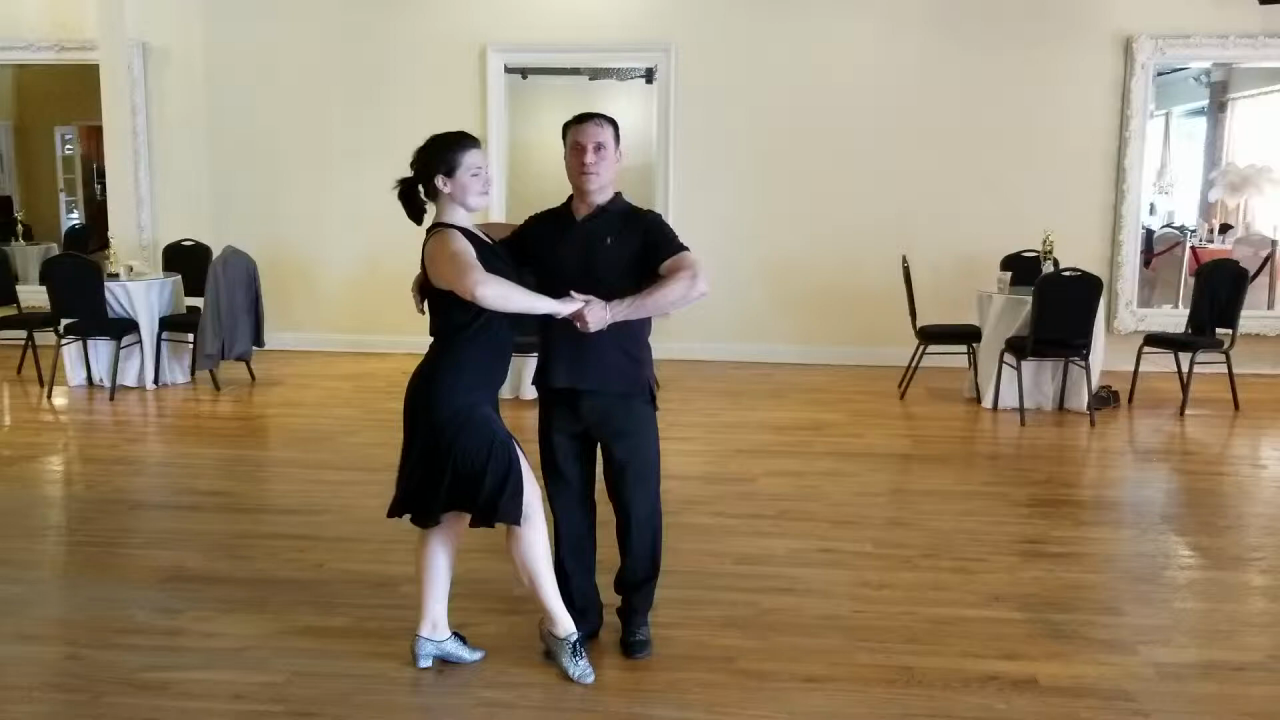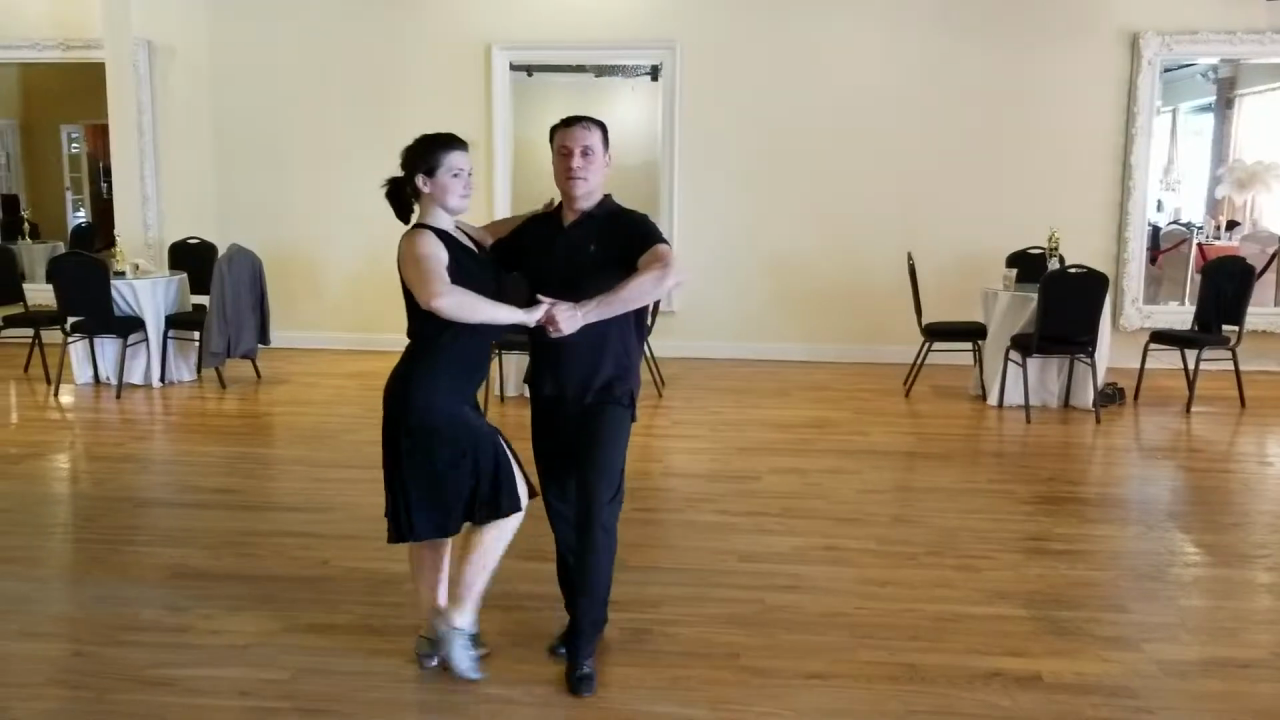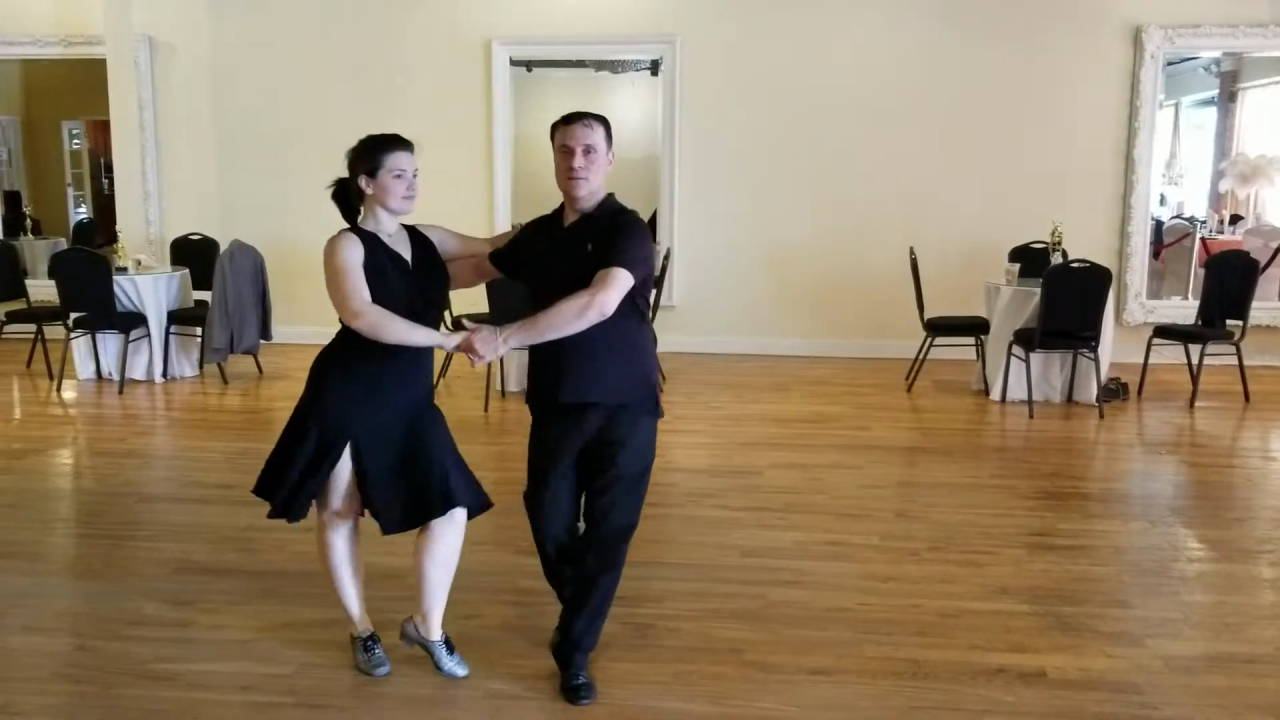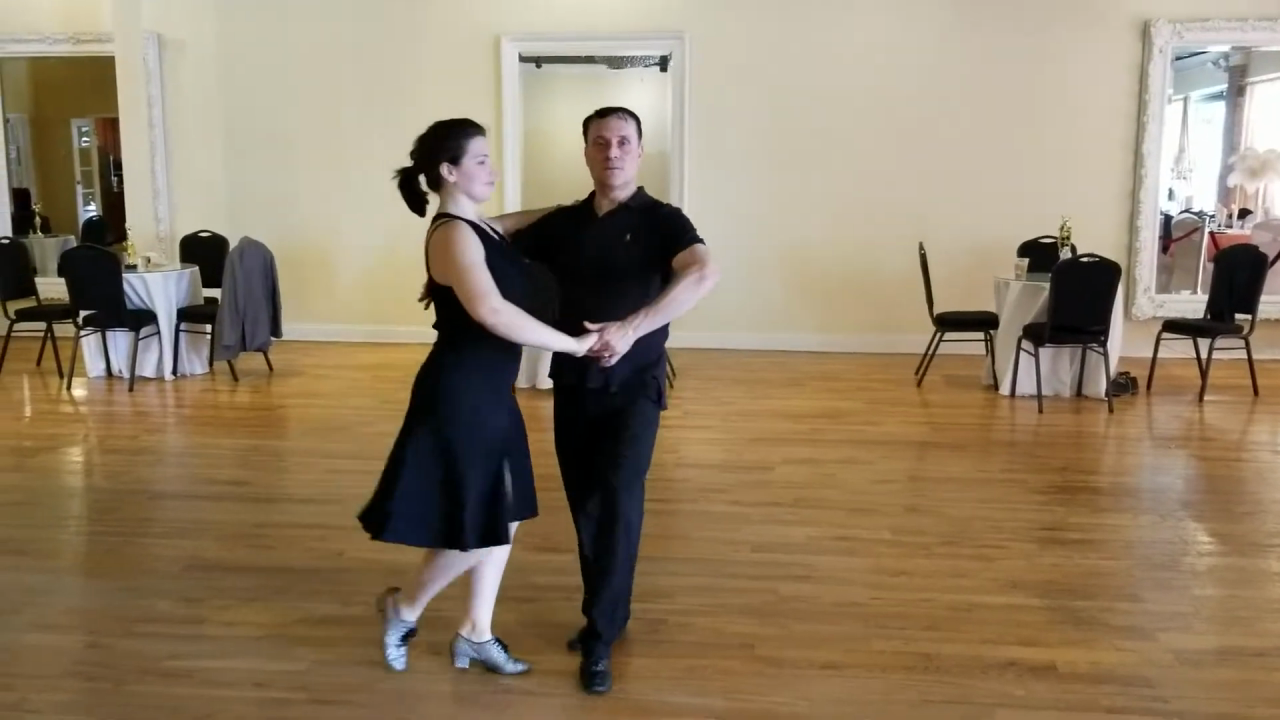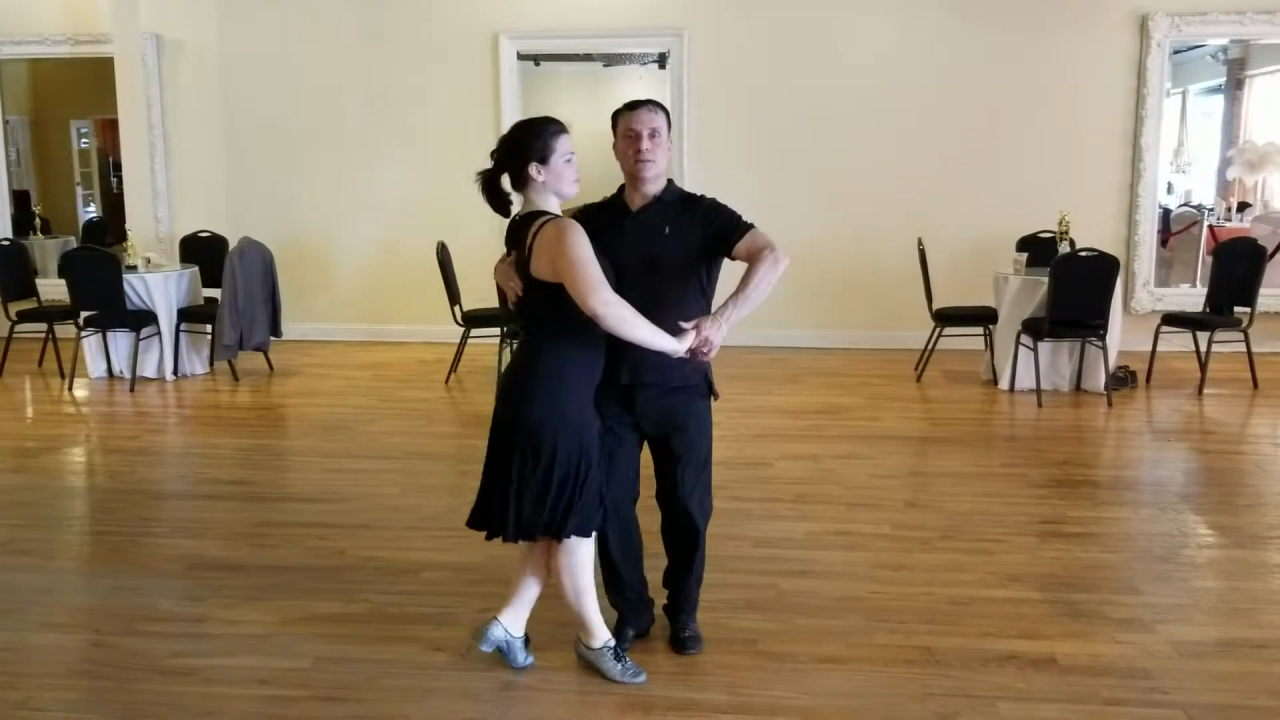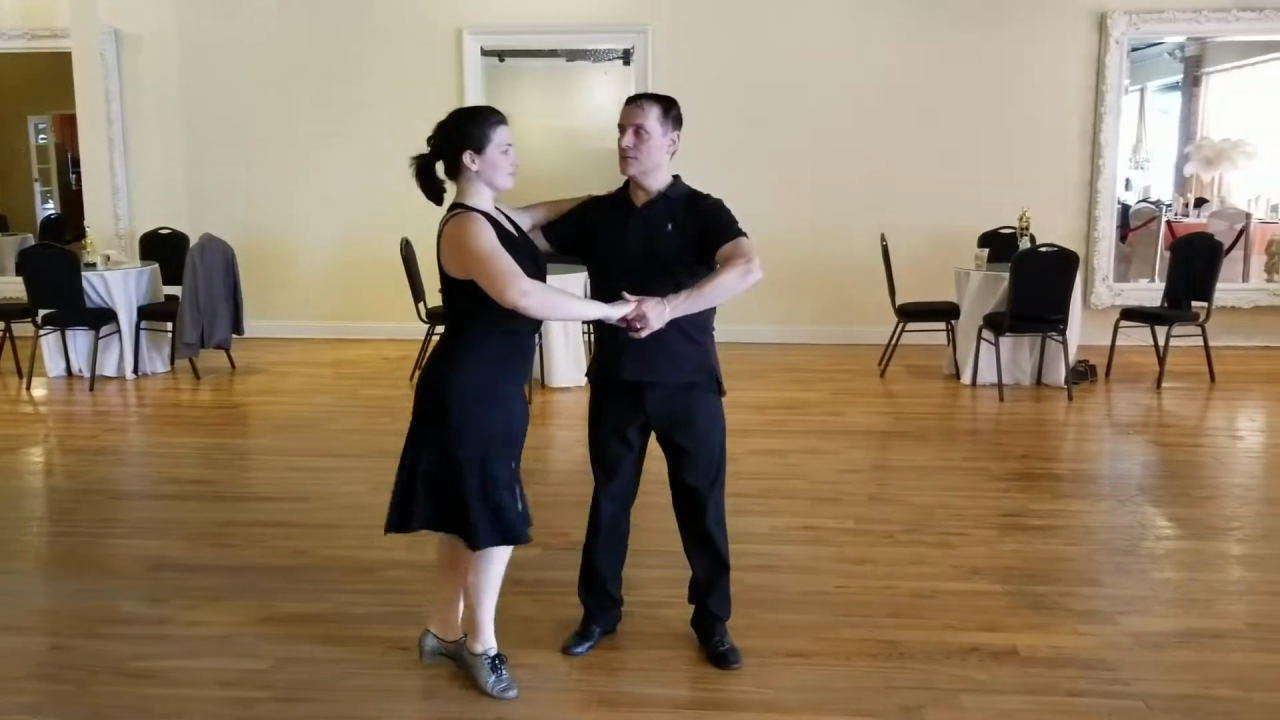
dt=0.7s
person 1, frame 1
left shoulder: (642, 226)
right shoulder: (541, 229)
left elbow: (693, 282)
left wrist: (612, 311)
left hip: (624, 392)
right hip: (559, 391)
left knee: (638, 508)
right knee: (567, 510)
left ankle: (635, 612)
right ankle: (578, 615)
person 1, frame 2
left shoulder: (629, 227)
right shoulder: (533, 231)
left elbow: (666, 274)
left wrist: (583, 312)
left hip: (606, 393)
right hip: (548, 393)
left knee: (595, 512)
right knee: (562, 513)
left ankle: (584, 644)
right ankle: (581, 619)
person 1, frame 3
left shoulder: (626, 228)
right shoulder: (538, 234)
left elbow: (599, 303)
right elbow: (475, 267)
left wrist: (503, 338)
left hip: (626, 405)
right hip: (557, 405)
left knee: (609, 529)
right knee: (548, 521)
left ankle: (575, 648)
right ankle: (579, 608)
person 1, frame 4
left shoulder: (662, 221)
right shoulder: (563, 222)
left elbow: (702, 275)
left wrist: (630, 328)
left hip: (632, 386)
right hip: (573, 385)
left knee: (618, 501)
right knee: (586, 505)
left ankle: (599, 636)
right ankle: (606, 612)
person 1, frame 5
left shoulder: (701, 215)
right shoulder: (591, 221)
left elbow: (771, 257)
right elbow: (516, 263)
left wrist: (723, 319)
right wrist: (512, 277)
left hip: (682, 387)
right hip: (611, 388)
left knee: (687, 504)
right knee: (610, 503)
left ankle: (683, 610)
right ankle: (631, 612)
person 1, frame 6
left shoulder: (702, 211)
right shoulder: (595, 214)
left elbow: (747, 268)
left wrist: (669, 307)
left hip: (689, 383)
right hip: (616, 383)
left knee: (701, 502)
right knee: (609, 497)
left ankle: (712, 619)
right ankle: (599, 610)
person 2, frame 1
left shoulder: (467, 236)
right shoulder: (445, 242)
right elbow: (480, 288)
right wrist: (557, 306)
left hip: (460, 395)
right hip: (452, 398)
left knee: (450, 511)
right knee: (525, 500)
left ankle: (432, 633)
right ankle: (561, 628)
person 2, frame 2
left shoulder: (461, 237)
right shoulder: (421, 243)
right elbow: (440, 298)
right wrist: (524, 316)
left hip: (449, 396)
right hip: (428, 398)
left knee: (440, 516)
right knee: (506, 500)
left ankle: (443, 629)
right ankle: (454, 620)
person 2, frame 3
left shoulder: (425, 239)
right shoulder: (347, 246)
left elbow: (490, 248)
right elbow: (360, 314)
right wrist: (446, 337)
left hip: (410, 400)
right hip: (344, 398)
left knee: (450, 507)
right knee: (339, 514)
left ankle: (428, 627)
right ankle: (361, 630)
person 2, frame 4
left shoulder: (478, 227)
right shoulder: (452, 235)
left elbow: (516, 225)
right elbow: (492, 312)
right wrist: (573, 344)
left hip: (488, 394)
right hip: (457, 398)
left knee: (501, 519)
right knee: (475, 532)
left ankle: (475, 633)
right ankle: (403, 608)
person 2, frame 5
left shoulder: (524, 227)
right shoulder: (561, 233)
right elbow: (601, 306)
right wrist: (672, 344)
left hip: (537, 391)
right hip: (552, 397)
left knee: (562, 523)
right knee: (571, 525)
left ankle: (509, 624)
right ankle: (595, 639)
person 2, frame 6
left shoulder: (494, 216)
right shoulder: (466, 227)
left elbow: (540, 215)
right elbow: (523, 296)
right wrist: (609, 310)
left hip: (495, 389)
right hip: (466, 394)
left knee: (472, 519)
right knee: (495, 524)
left ankle: (443, 630)
right ankle: (481, 645)
